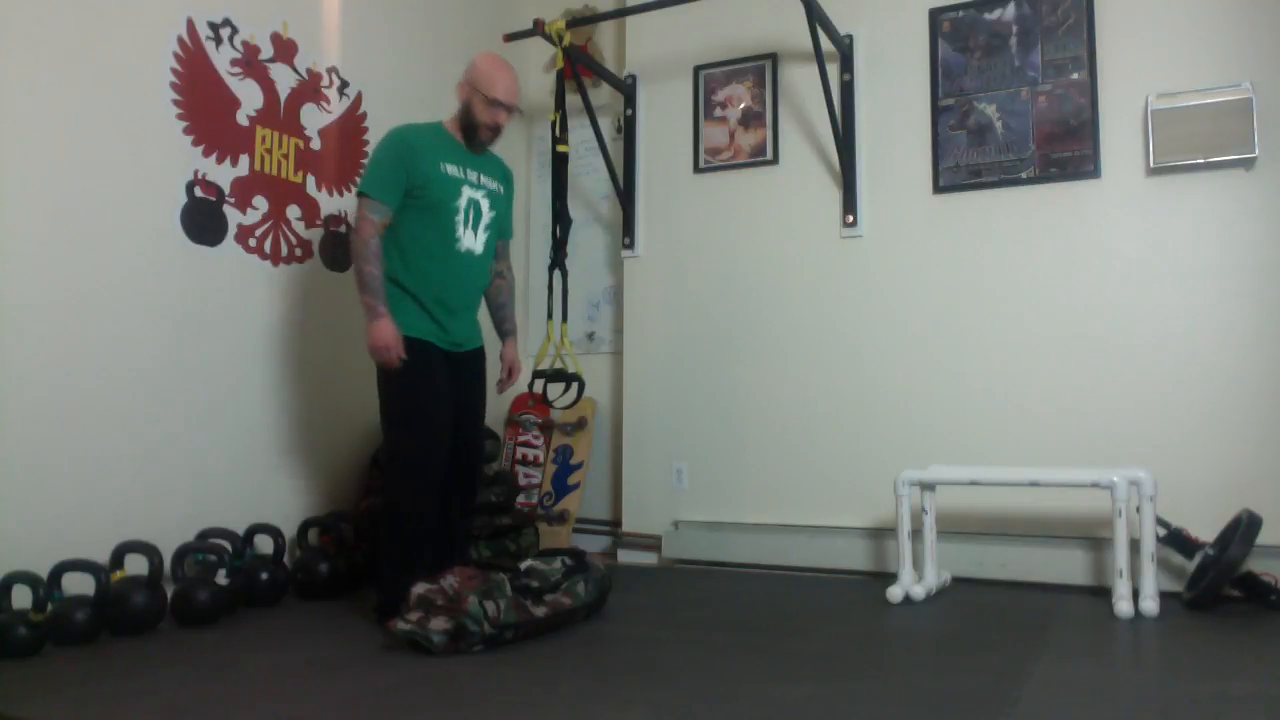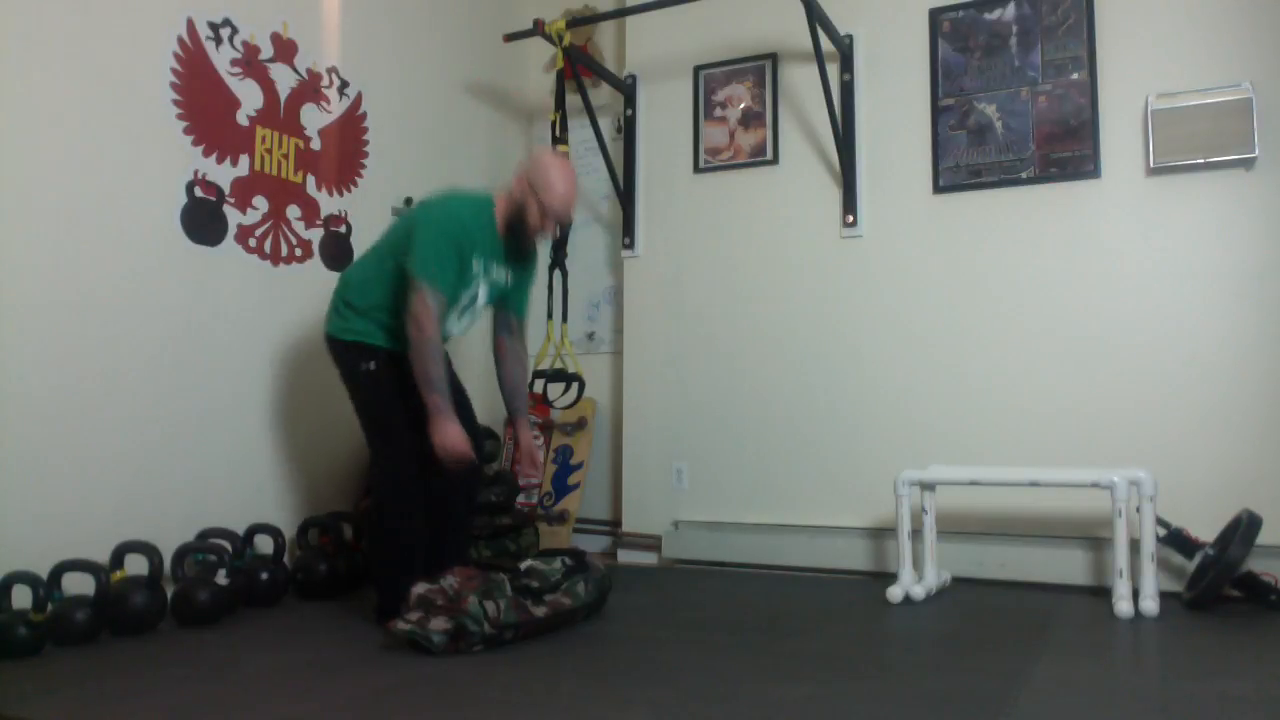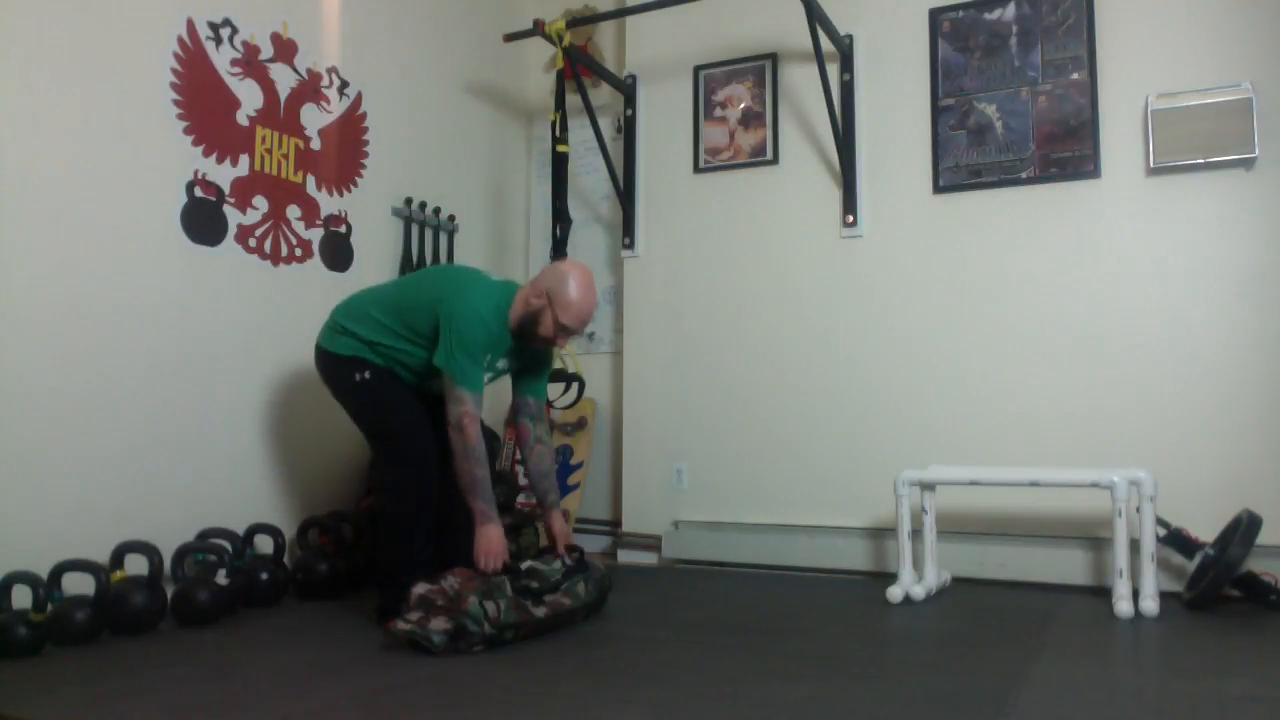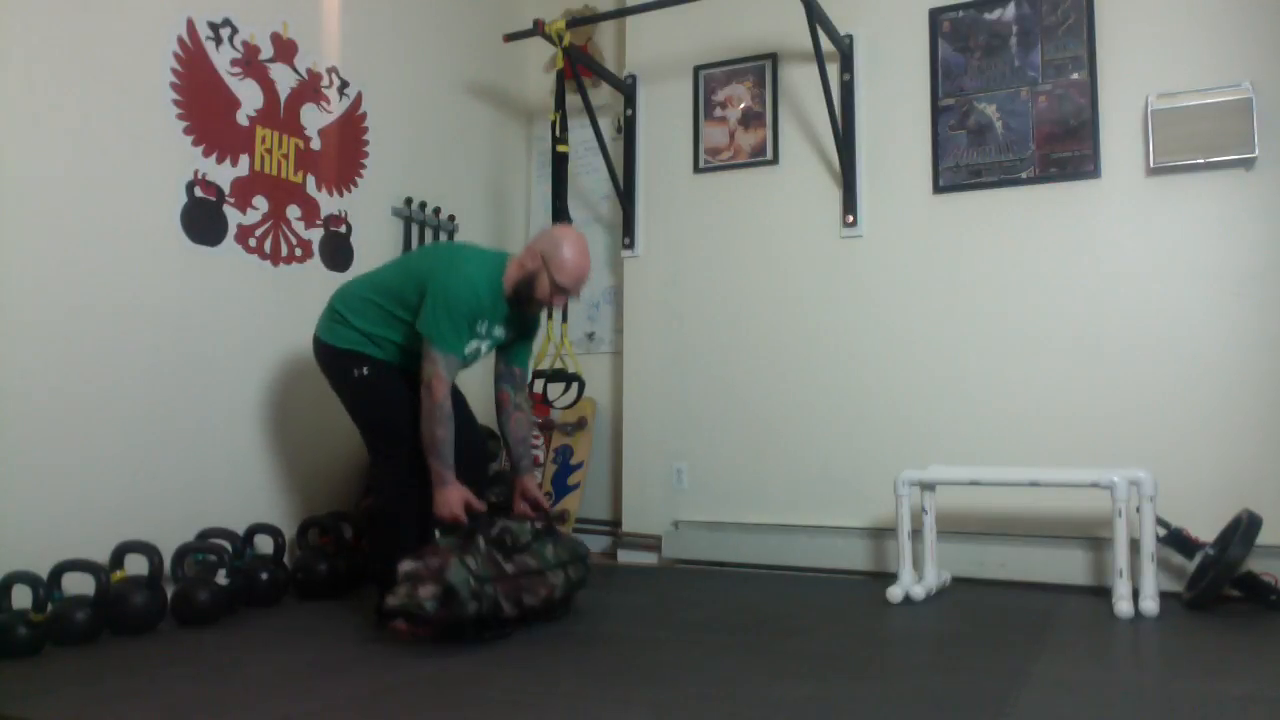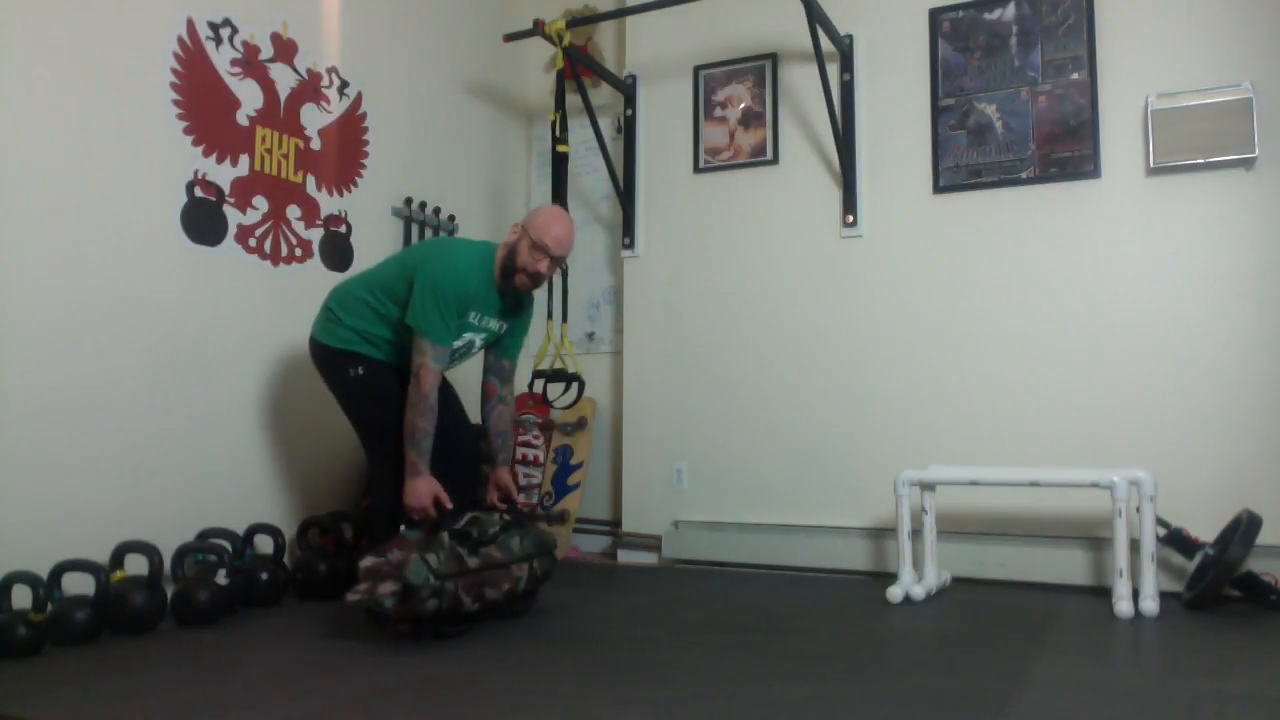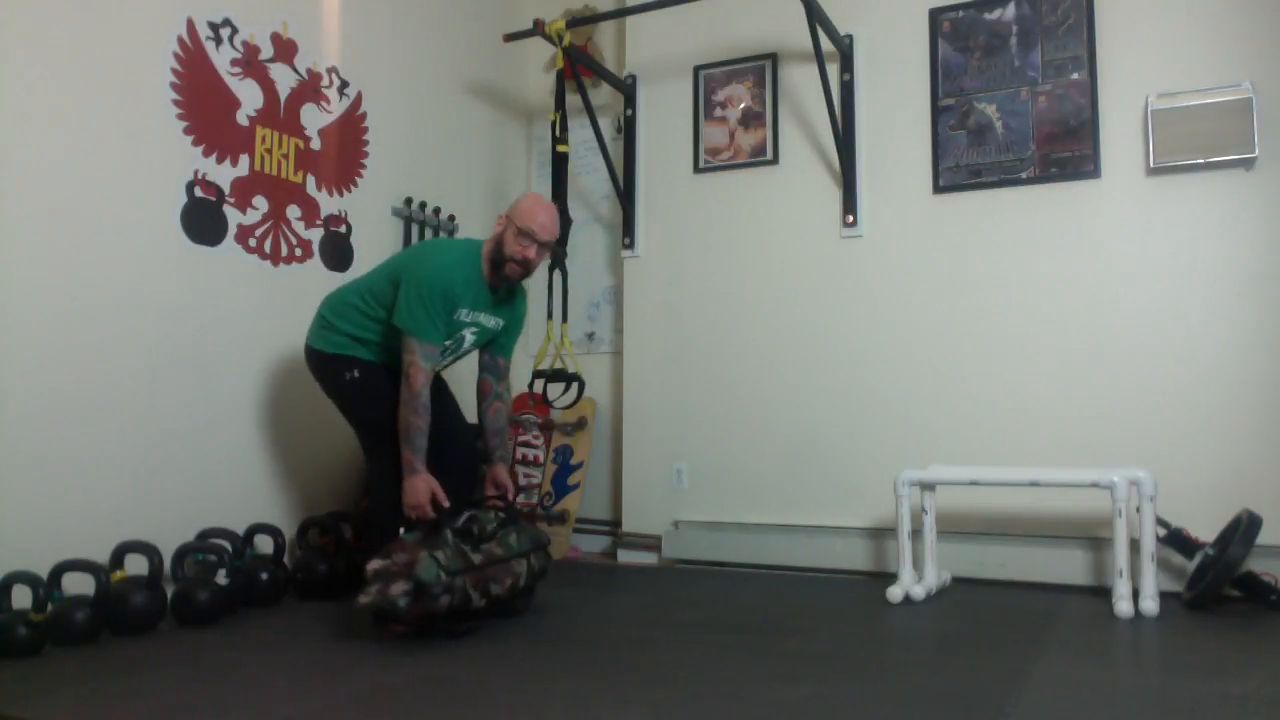
dt=0.4s
person 1, frame 1
left shoulder: (499, 175)
right shoulder: (409, 145)
right elbow: (368, 229)
left wrist: (509, 336)
right wrist: (378, 314)
left hip: (464, 341)
right hip: (410, 335)
left knee: (463, 465)
right knee: (419, 463)
right ankle: (400, 598)
person 1, frame 2
left shoulder: (520, 254)
right shoulder: (452, 220)
left elbow: (510, 339)
right elbow: (424, 319)
left wrist: (522, 423)
right wrist: (442, 417)
left hip: (421, 352)
right hip: (365, 335)
left knee: (460, 459)
right knee: (404, 464)
right ankle: (399, 602)
person 1, frame 3
left shoulder: (533, 339)
right shoulder: (473, 310)
left elbow: (533, 427)
right elbow: (464, 424)
left wrist: (552, 510)
right wrist: (487, 521)
left hip: (410, 366)
right hip: (355, 351)
left knee: (464, 463)
right knee: (415, 462)
right ankle: (399, 605)
person 1, frame 4
left shoulder: (524, 307)
right shoulder: (465, 280)
left elbow: (513, 395)
right elbow: (436, 387)
left wrist: (524, 474)
right wrist: (444, 483)
left hip: (406, 354)
right hip: (353, 340)
left knee: (469, 450)
right knee: (405, 460)
person 1, frame 5
left shoulder: (519, 303)
right shoulder: (454, 271)
left elbow: (499, 386)
right elbow: (425, 379)
left wrist: (501, 465)
right wrist: (417, 474)
left hip: (403, 353)
right hip: (350, 342)
left knee: (463, 454)
right knee: (398, 464)
person 1, frame 6
left shoulder: (513, 301)
right shoulder: (441, 270)
left elbow: (495, 384)
right elbow: (416, 378)
left wrist: (498, 462)
right wrist: (414, 472)
left hip: (400, 356)
right hip: (345, 346)
left knee: (460, 453)
right knee: (396, 462)
